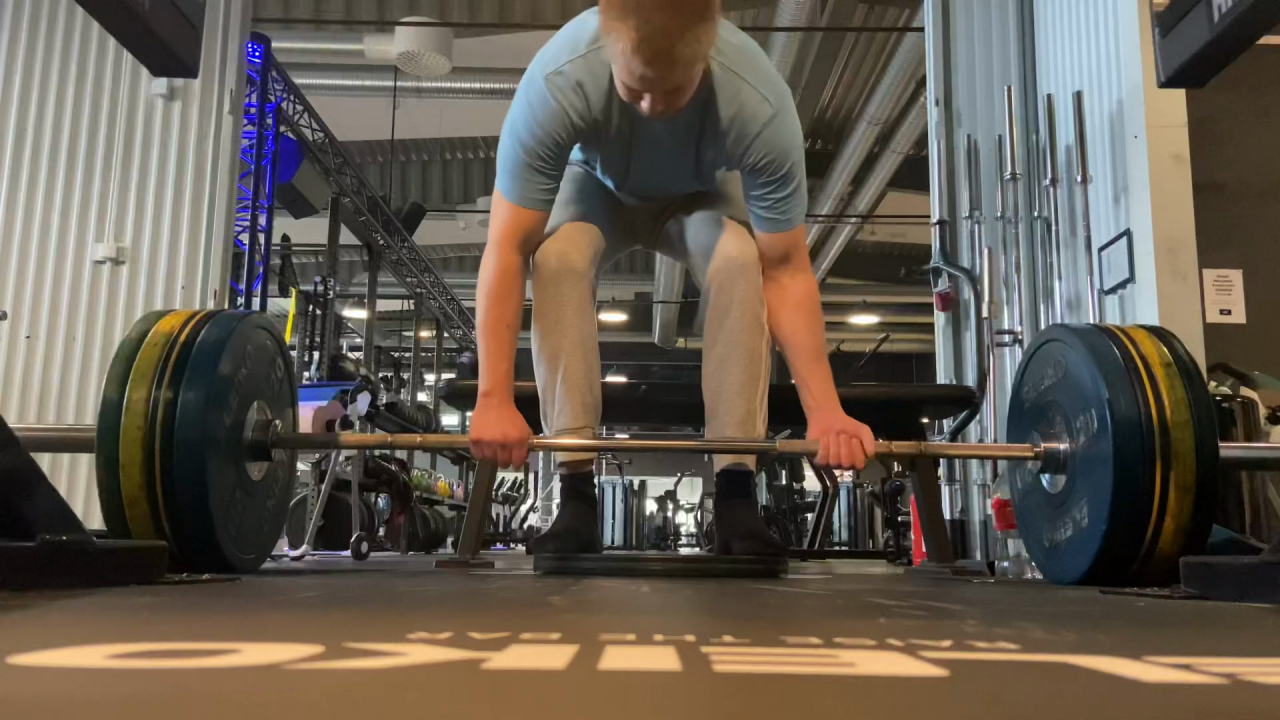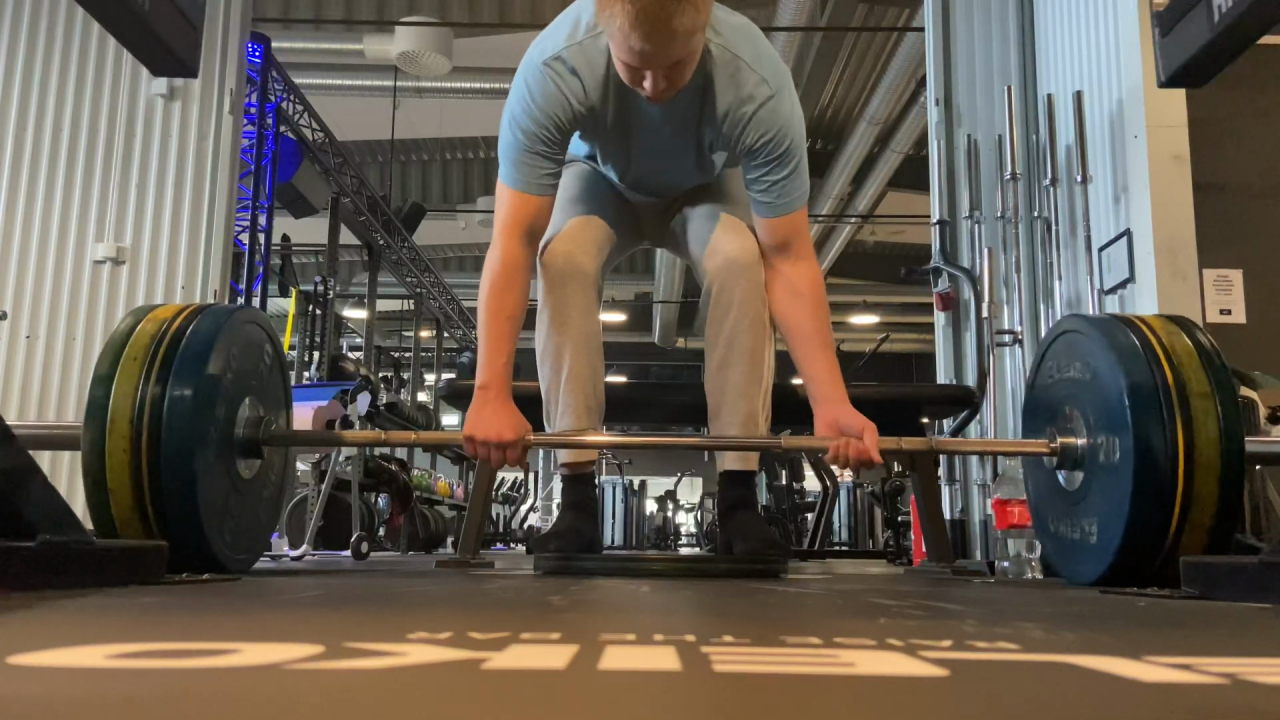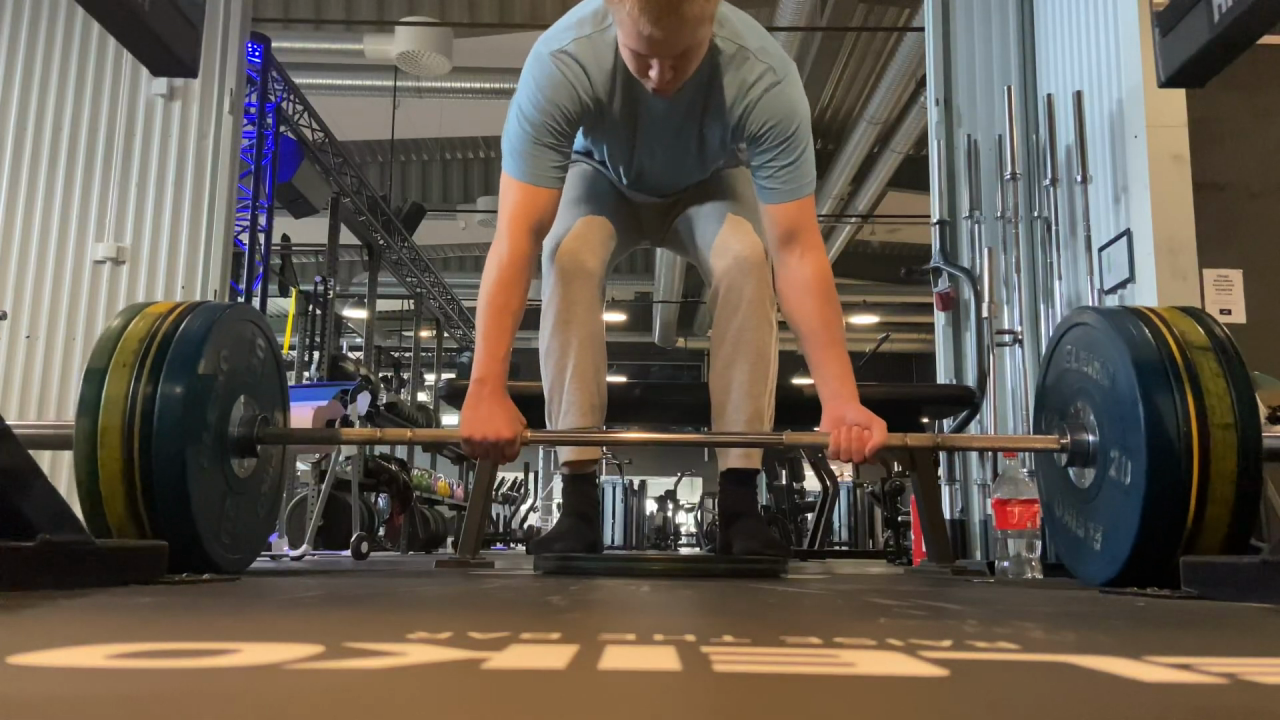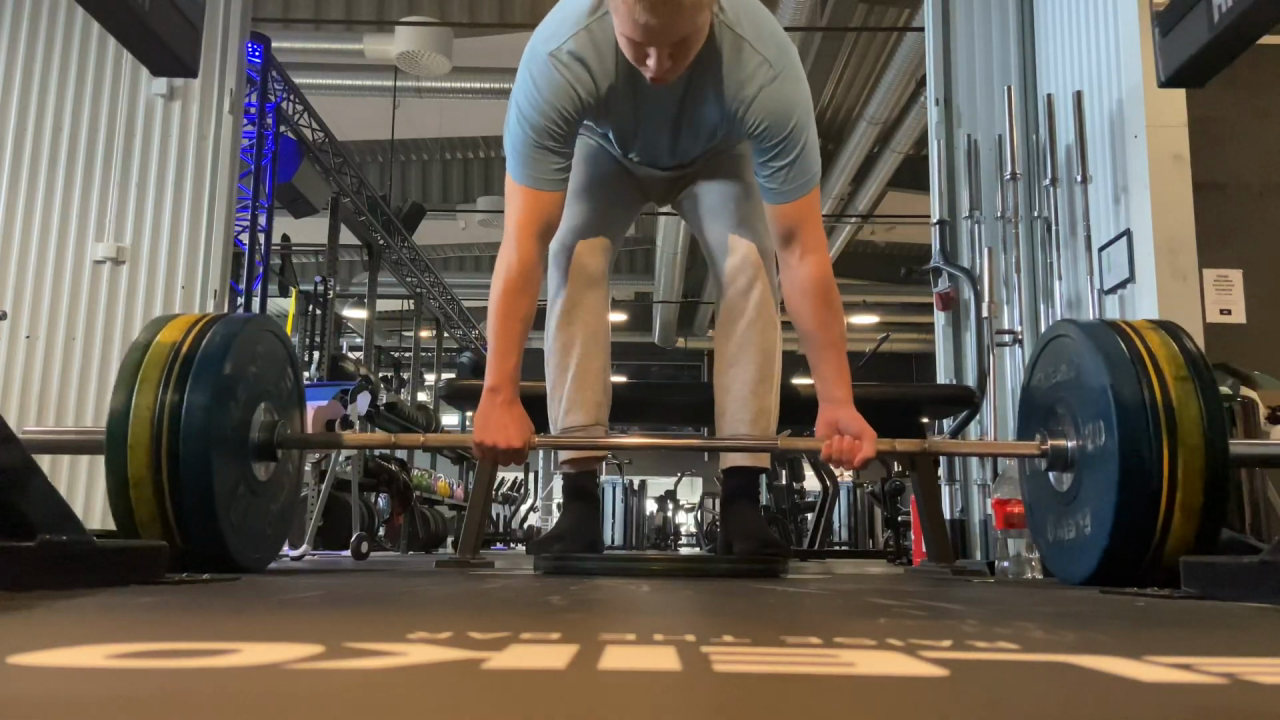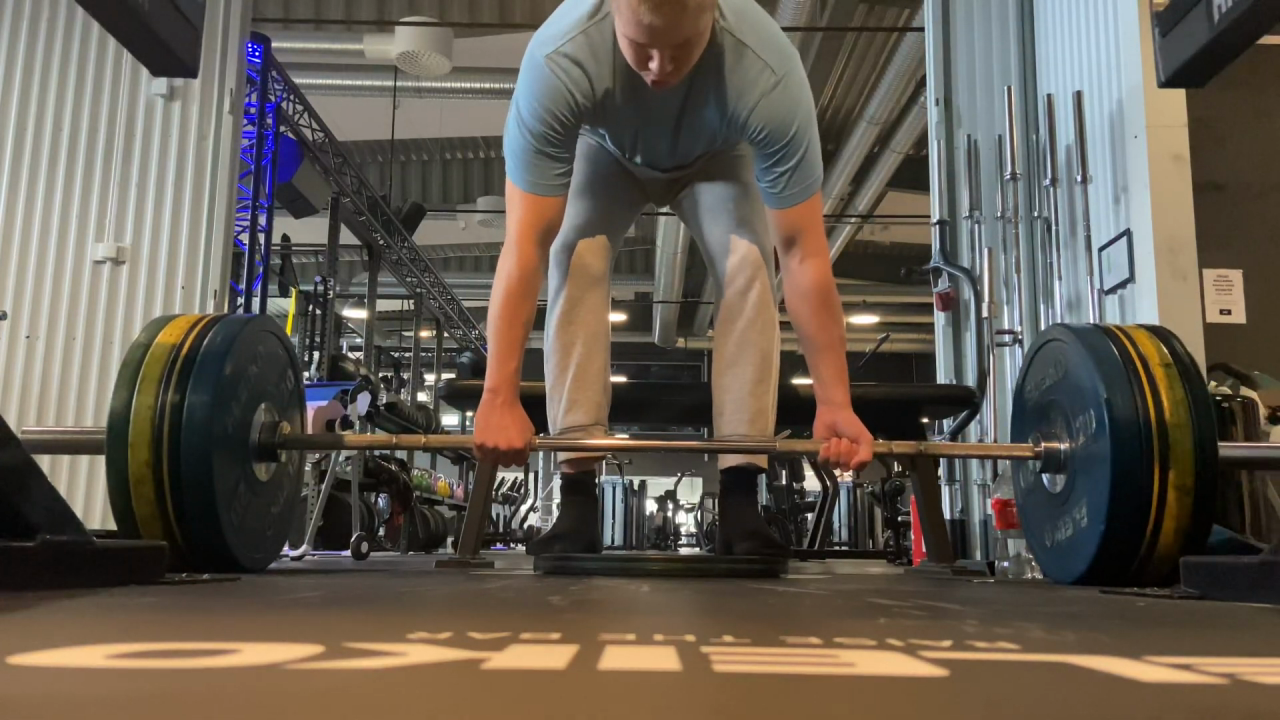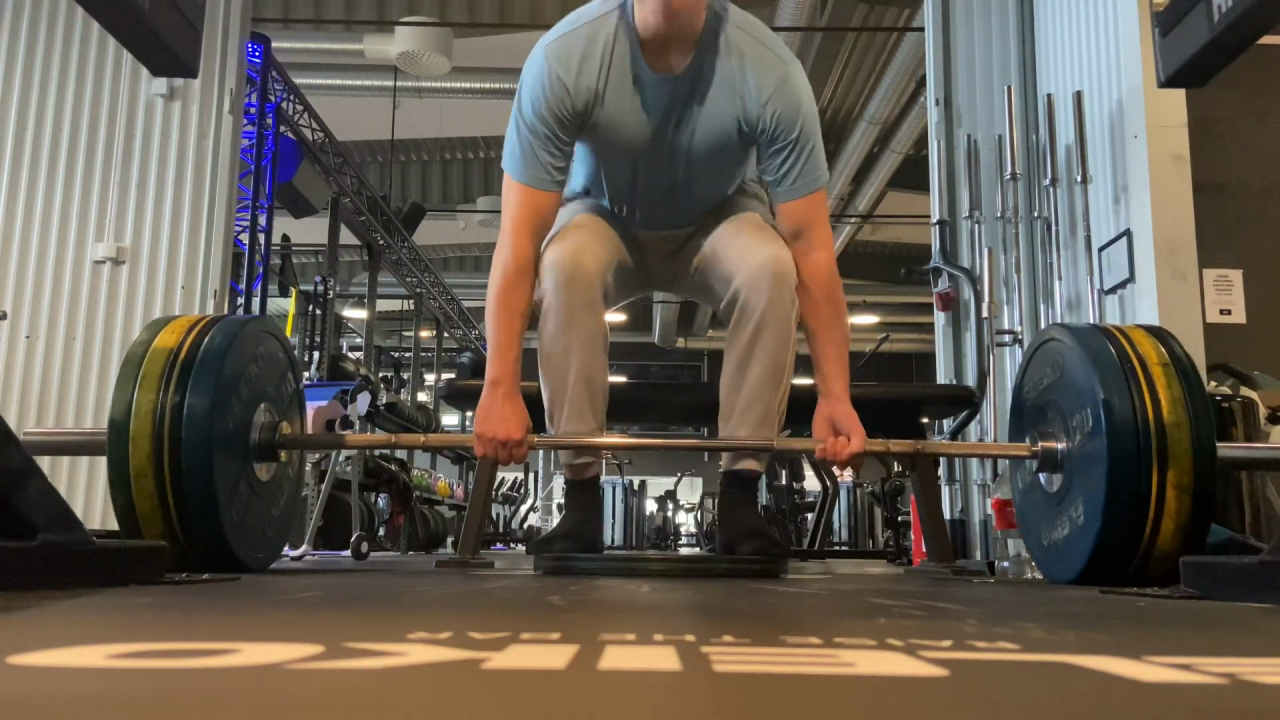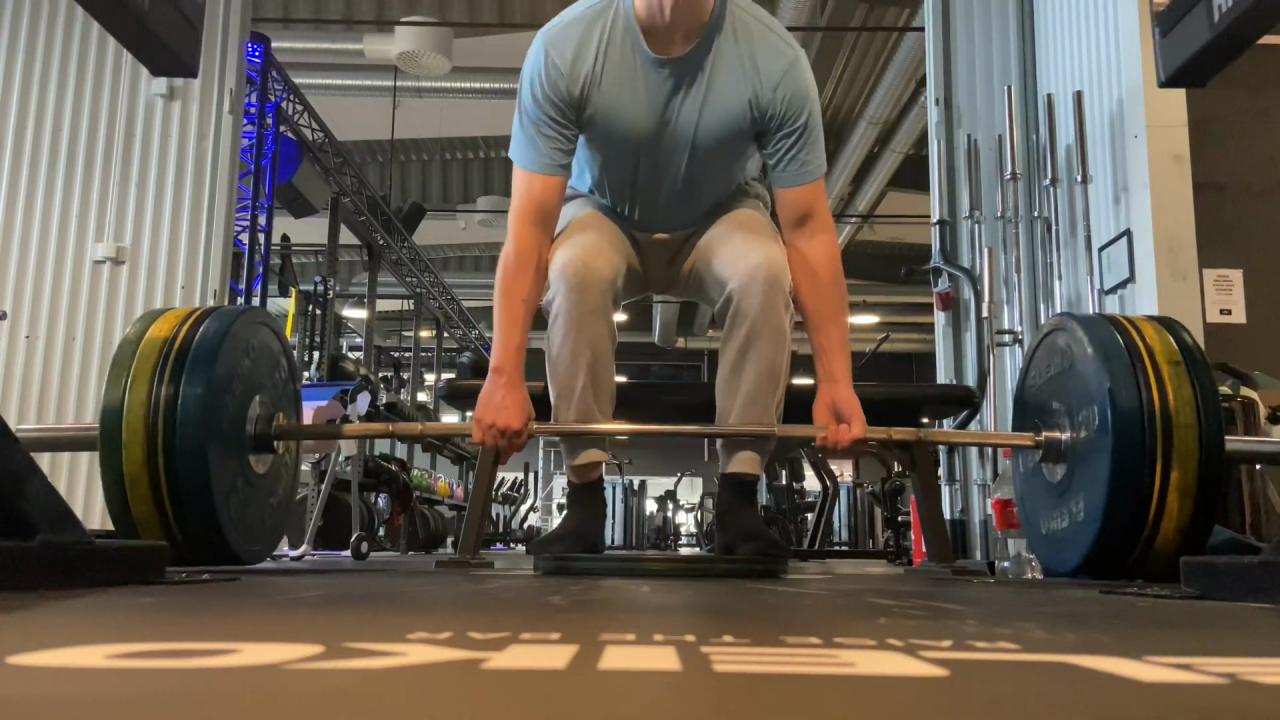
dt=0.7s
person 1, frame 1
left shoulder: (759, 104)
right shoulder: (557, 82)
left elbow: (784, 270)
right elbow: (507, 250)
left wrist: (824, 410)
right wrist: (494, 399)
left hip: (700, 191)
right hip: (595, 184)
left knee: (737, 260)
right knee: (557, 257)
left ankle: (735, 491)
right ankle: (576, 492)
person 1, frame 2
left shoulder: (758, 84)
right shoulder: (552, 67)
left elbow: (787, 258)
right elbow: (513, 242)
left wrist: (831, 403)
right wrist: (492, 393)
left hip: (707, 183)
right hip: (600, 179)
left knee: (738, 260)
right knee: (562, 258)
left ankle: (739, 495)
right ankle: (578, 494)
person 1, frame 3
left shoulder: (764, 76)
right shoulder: (560, 62)
left elbow: (796, 249)
right elbow: (516, 236)
left wrist: (841, 398)
right wrist: (486, 387)
left hip: (709, 181)
right hip: (600, 177)
left knee: (745, 260)
right knee: (568, 258)
left ankle: (739, 496)
right ankle: (579, 497)
person 1, frame 4
left shoulder: (764, 64)
right shoulder: (557, 55)
left elbow: (800, 247)
right elbow: (525, 243)
left wrist: (835, 401)
right wrist: (499, 394)
left hip: (717, 152)
right hip: (605, 147)
left knee: (750, 264)
right knee: (573, 259)
left ankle: (742, 497)
right ankle: (580, 495)
person 1, frame 5
left shoulder: (767, 70)
right shoulder: (557, 58)
left elbow: (802, 252)
right elbow: (526, 247)
left wrist: (834, 402)
right wrist: (499, 396)
left hip: (716, 154)
right hip: (605, 150)
left knee: (748, 266)
right knee: (574, 262)
left ankle: (740, 497)
right ankle: (577, 495)
person 1, frame 6
left shoulder: (768, 69)
right shoulder: (564, 56)
left elbow: (810, 244)
right elbow: (520, 238)
left wrist: (834, 396)
right wrist: (500, 388)
left hip: (717, 219)
right hip: (603, 216)
left knee: (770, 269)
right knee: (565, 266)
left ankle: (740, 495)
right ankle: (582, 494)
person 1, frame 7
left shoulder: (773, 56)
right shoulder: (564, 45)
left elbow: (808, 229)
right elbow: (529, 224)
left wrist: (836, 380)
right wrist: (504, 375)
left hip: (717, 216)
right hip: (604, 215)
left knee: (763, 272)
right knee: (576, 270)
left ankle: (739, 495)
right ankle: (585, 496)
